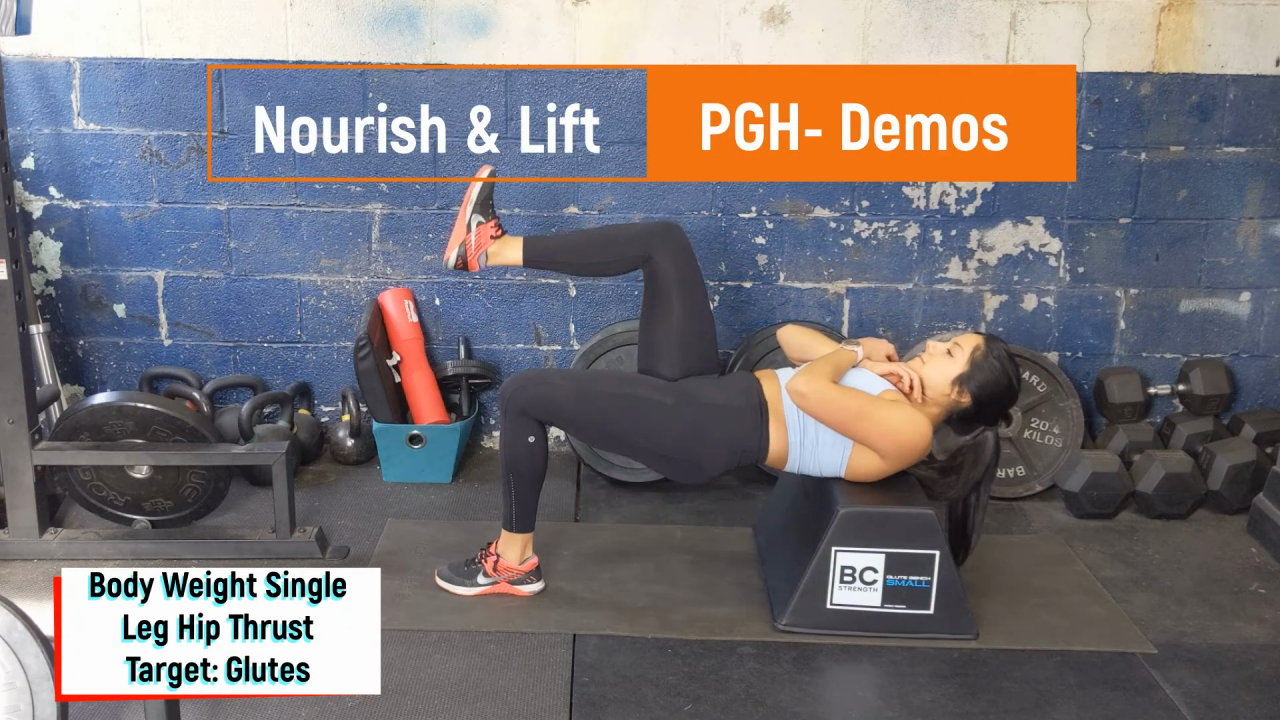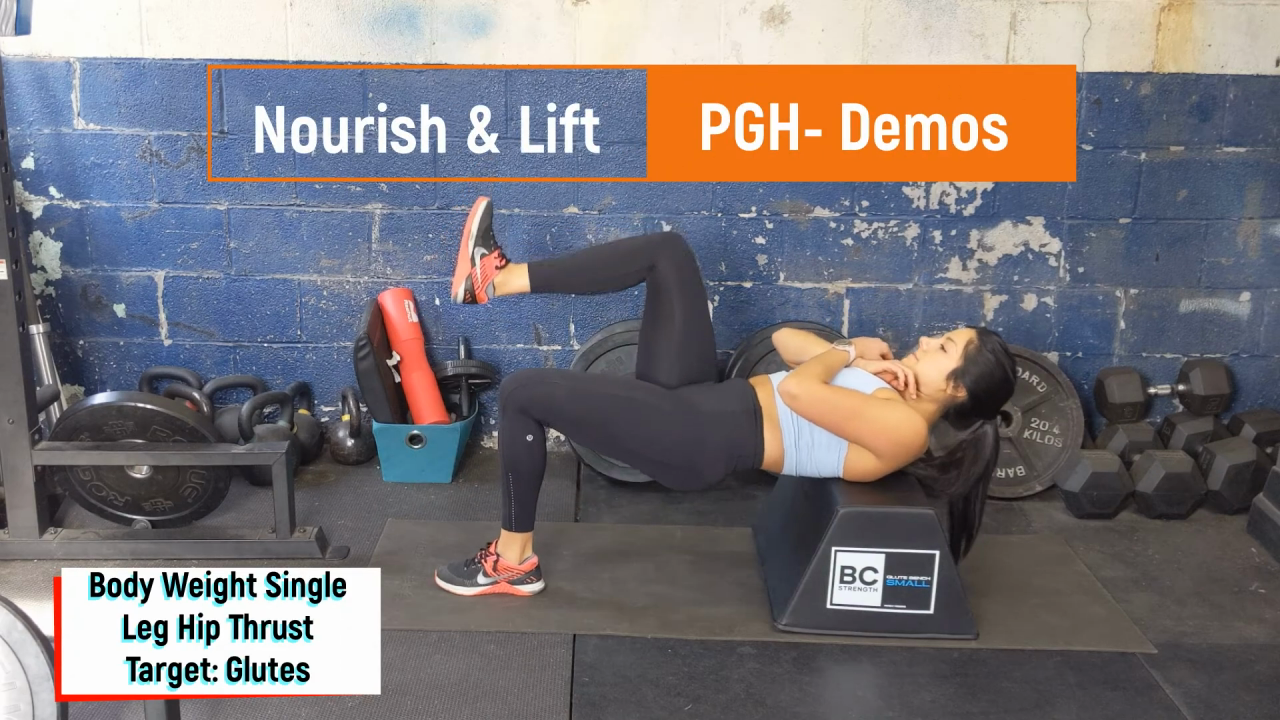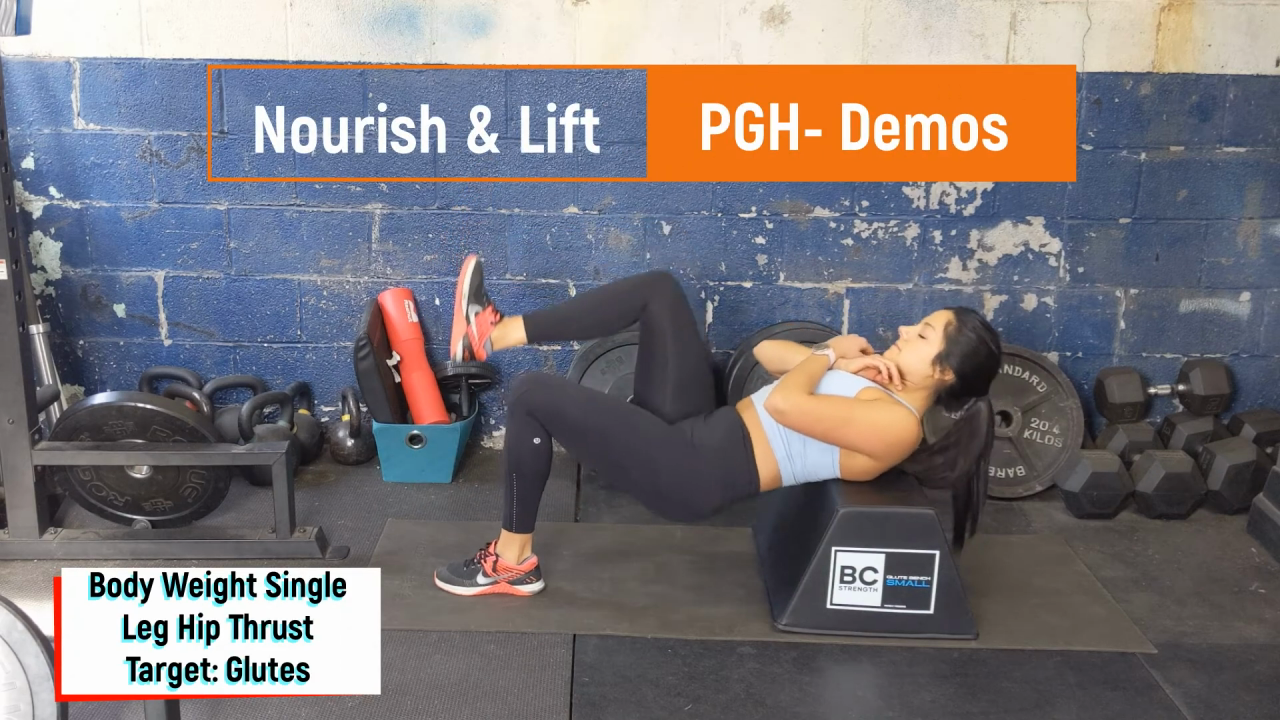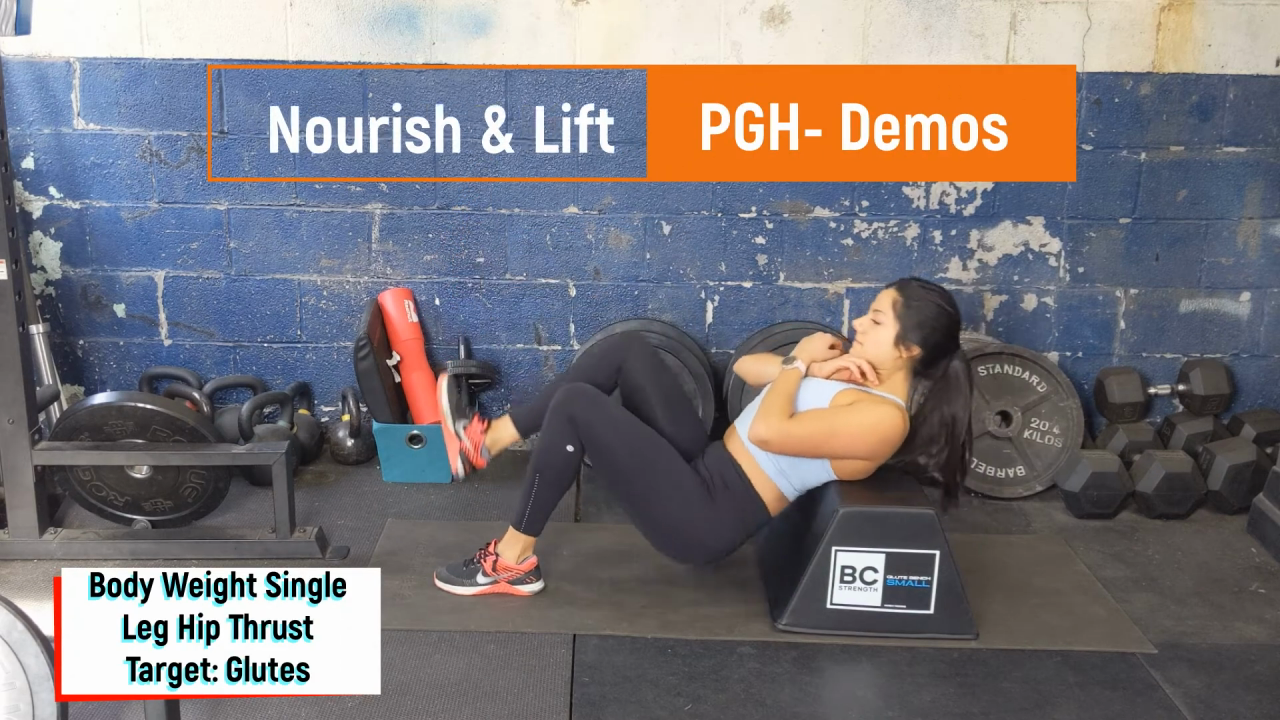
dt=0.5s
person 1, frame 1
left shoulder: (909, 430)
right shoulder: (897, 396)
left elbow: (806, 388)
right elbow: (790, 336)
left wrist: (855, 353)
right wrist: (859, 351)
left hip: (703, 431)
right hip: (702, 391)
left knee: (524, 393)
right knee: (663, 240)
left ankle: (513, 562)
right ankle: (492, 249)
person 1, frame 2
left shoulder: (904, 429)
right shoulder: (890, 393)
left elbow: (798, 388)
right elbow: (786, 339)
left wrist: (846, 352)
right wrist: (852, 356)
left hip: (698, 438)
right hip: (699, 398)
left knee: (522, 392)
right knee: (667, 250)
left ankle: (513, 561)
right ankle: (497, 278)
person 1, frame 3
left shoulder: (897, 425)
right shoulder: (880, 380)
left elbow: (784, 401)
right elbow: (766, 351)
left wrist: (829, 354)
right wrist: (836, 356)
left hip: (693, 472)
right hip: (697, 431)
left knee: (534, 394)
right knee: (657, 289)
left ankle: (512, 563)
right ankle: (494, 334)
person 1, frame 4
left shoulder: (883, 419)
right shoulder: (860, 376)
left elbow: (767, 430)
right elbow: (745, 366)
left wrist: (800, 362)
right wrist: (811, 367)
left hip: (703, 515)
right hip: (703, 464)
left knee: (575, 403)
right knee: (629, 349)
left ankle: (512, 562)
right ankle: (487, 439)
